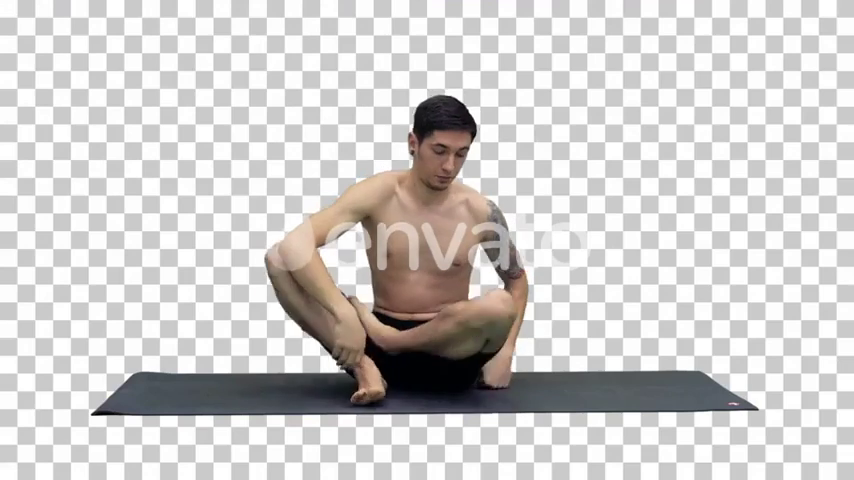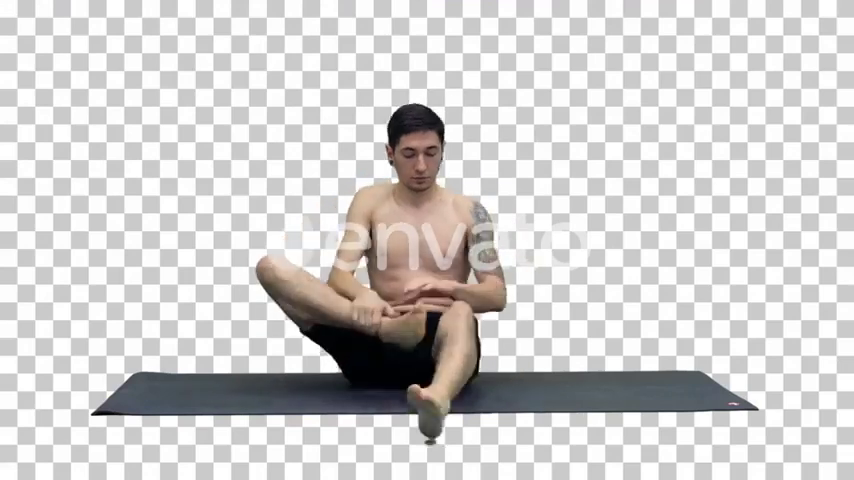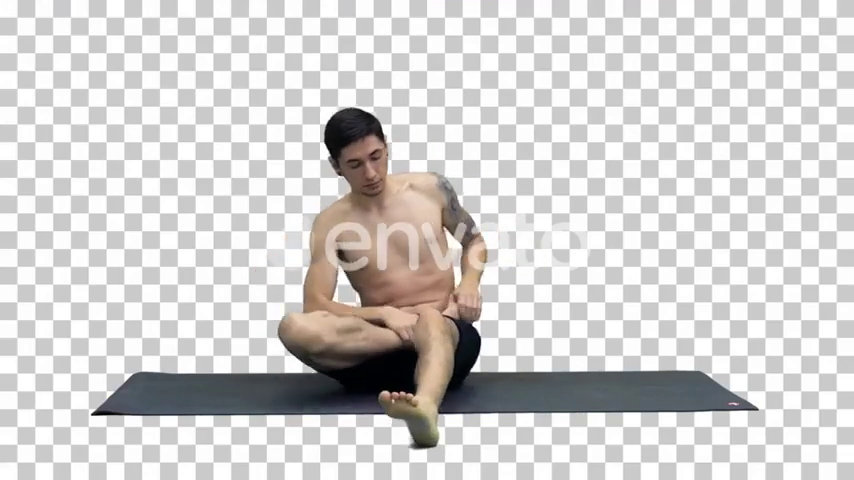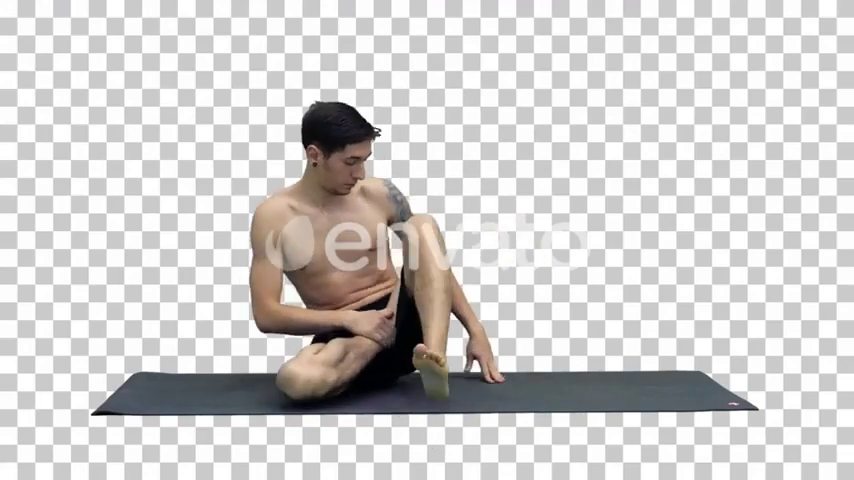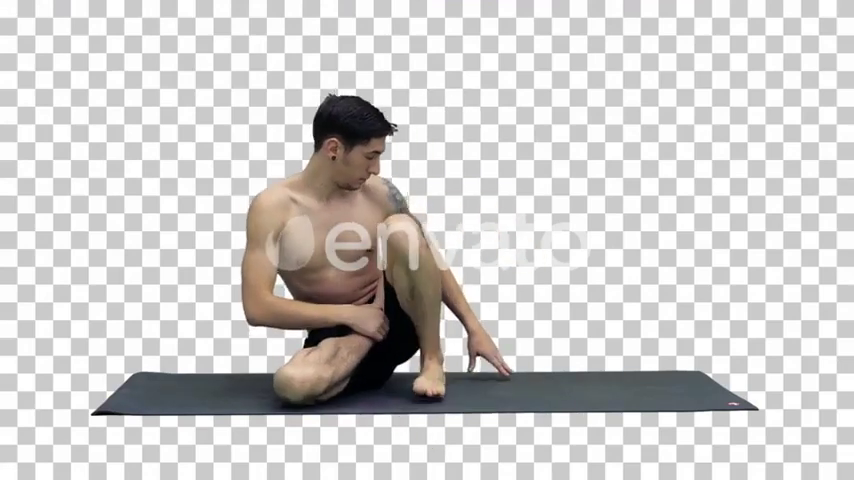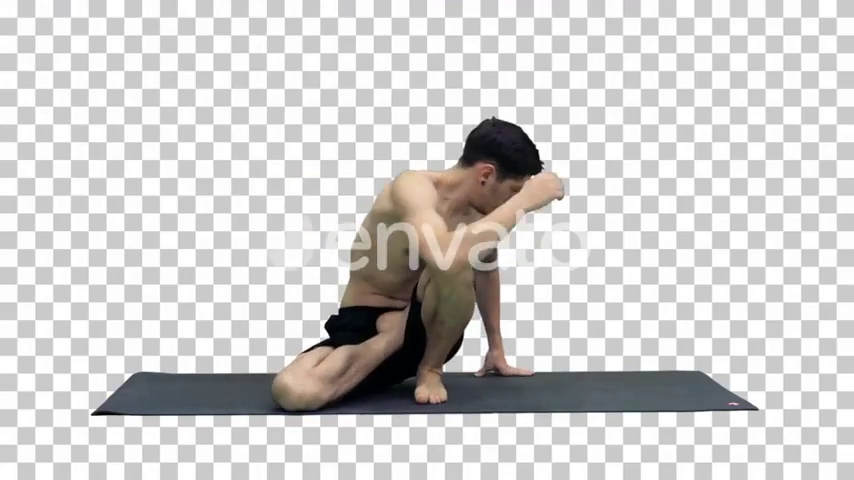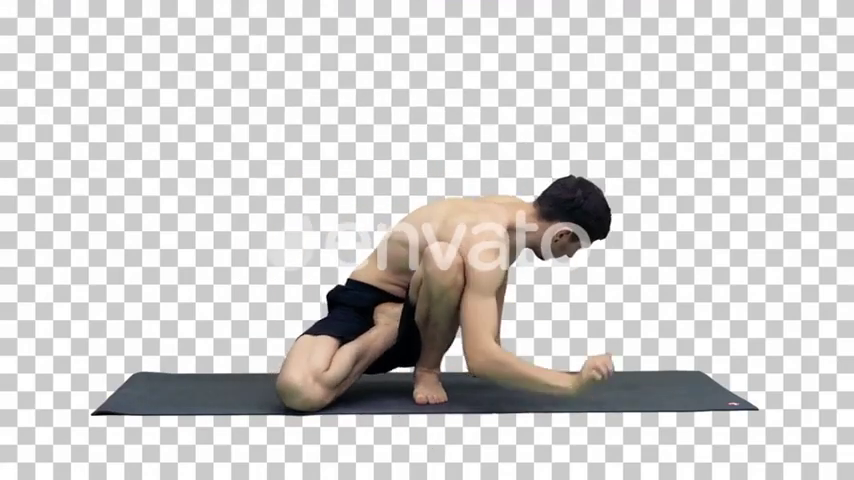
dt=0.7s
person 1, frame 1
left shoulder: (481, 212)
right shoulder: (378, 192)
left elbow: (516, 281)
right elbow: (294, 244)
left wrist: (503, 354)
right wrist: (345, 314)
left hip: (448, 356)
right hip: (382, 337)
left knee: (496, 307)
right knee: (278, 257)
left ankle: (385, 339)
right ankle: (364, 366)
person 1, frame 2
left shoulder: (468, 211)
right shoulder: (370, 200)
left elbow: (498, 297)
right elbow: (339, 275)
left wrist: (446, 287)
right wrist: (363, 295)
left hip: (443, 341)
right hip: (382, 340)
left knee: (459, 316)
right knee: (271, 267)
left ankle: (437, 397)
right ankle: (389, 330)
person 1, frame 3
left shoulder: (430, 187)
right shoulder: (330, 222)
left elbow: (474, 240)
right elbow: (315, 310)
left wrist: (470, 285)
right wrist: (387, 314)
left hip: (444, 331)
right hip: (382, 337)
left knee: (432, 323)
right knee: (294, 329)
left ankle: (425, 409)
right ankle: (421, 338)
person 1, frame 4
left shoulder: (379, 194)
right shoulder: (274, 215)
left elbow: (434, 260)
right elbow: (266, 315)
left wrist: (475, 331)
right wrist: (348, 319)
left hip: (407, 316)
right hip: (344, 334)
left knee: (424, 227)
right knee: (293, 379)
left ankle: (432, 356)
right ankle: (390, 337)
person 1, frame 5
left shoulder: (379, 193)
right shoulder: (273, 206)
left elbow: (431, 260)
right elbow: (257, 307)
left wrist: (474, 329)
right wrist: (349, 314)
left hip: (399, 321)
right hip: (337, 333)
left knee: (402, 229)
right knee: (291, 383)
left ankle: (432, 358)
person 1, frame 6
left shoulder: (483, 212)
right shoulder: (414, 187)
left elbow: (488, 272)
right elbow: (443, 256)
left wrist: (496, 349)
right wrist: (521, 202)
left hip: (429, 331)
right hip: (362, 328)
left knee: (460, 262)
right knee: (291, 392)
left ankle: (429, 369)
person 1, frame 7
left shoulder: (512, 213)
right shoulder: (487, 242)
left elbow: (493, 286)
right elbow: (479, 357)
left wrist: (500, 358)
right wrist: (571, 384)
left hip: (418, 314)
right hip: (365, 305)
right knee: (298, 390)
left ankle: (428, 370)
